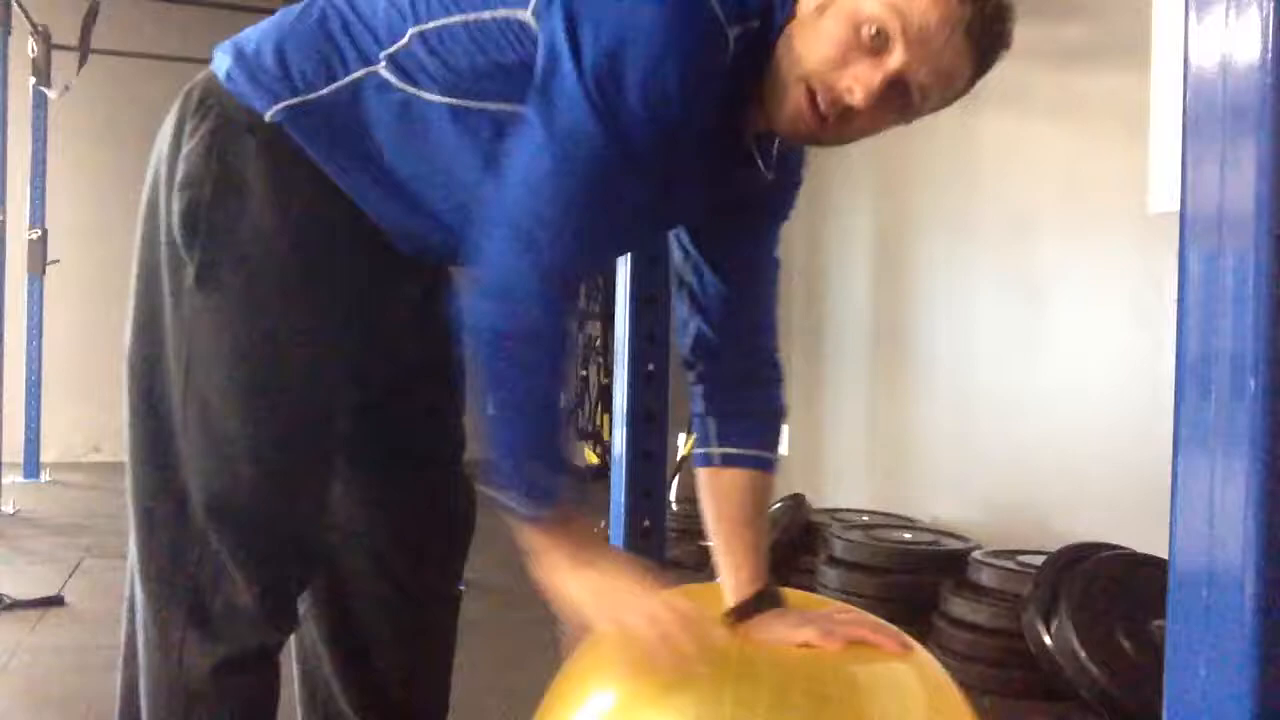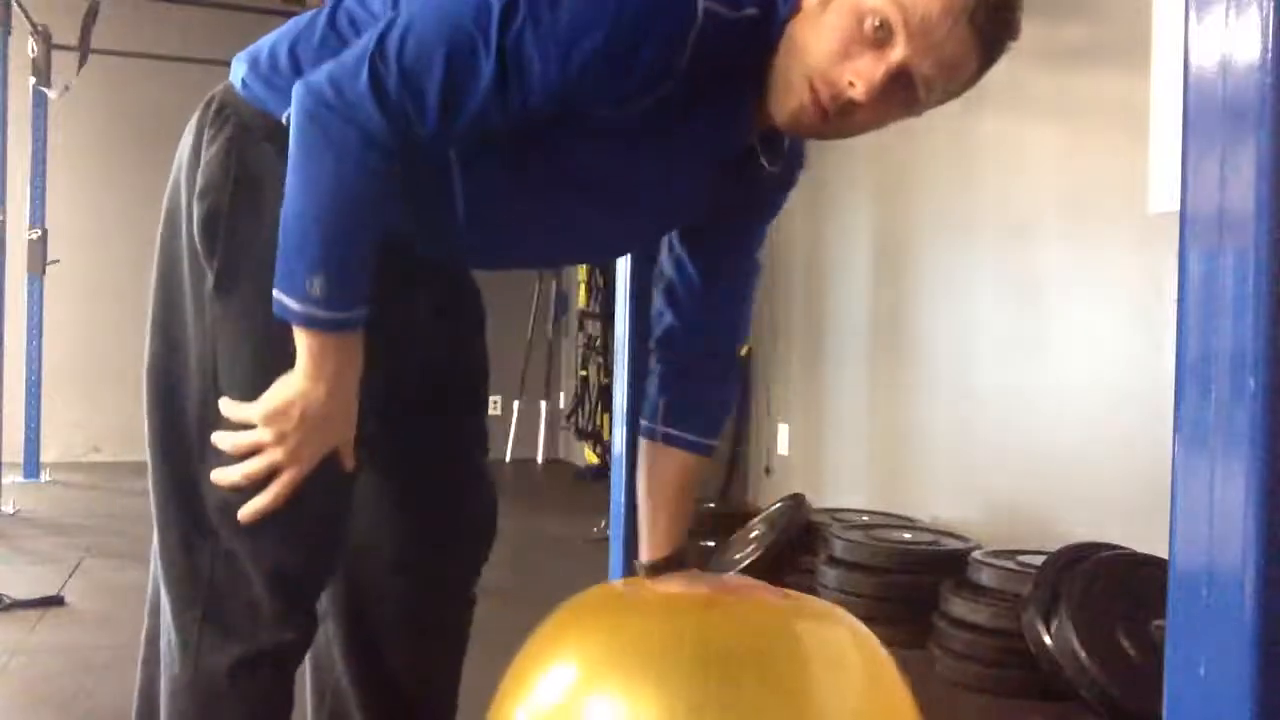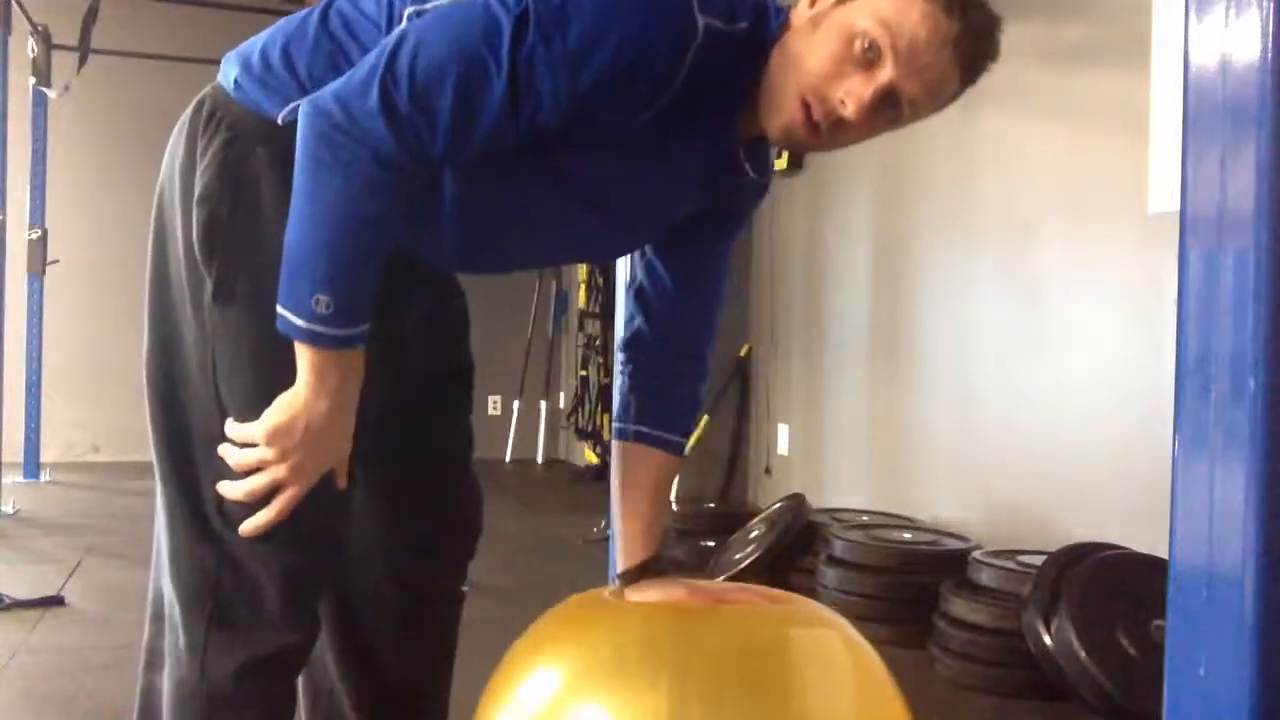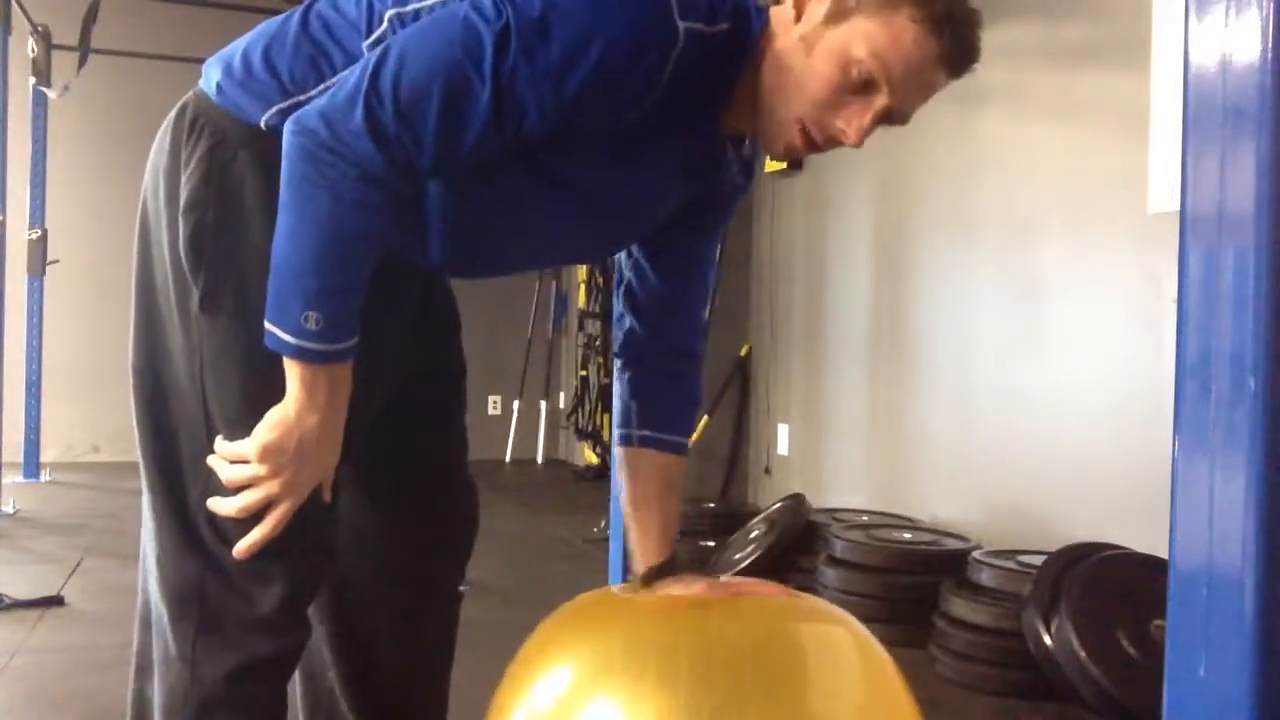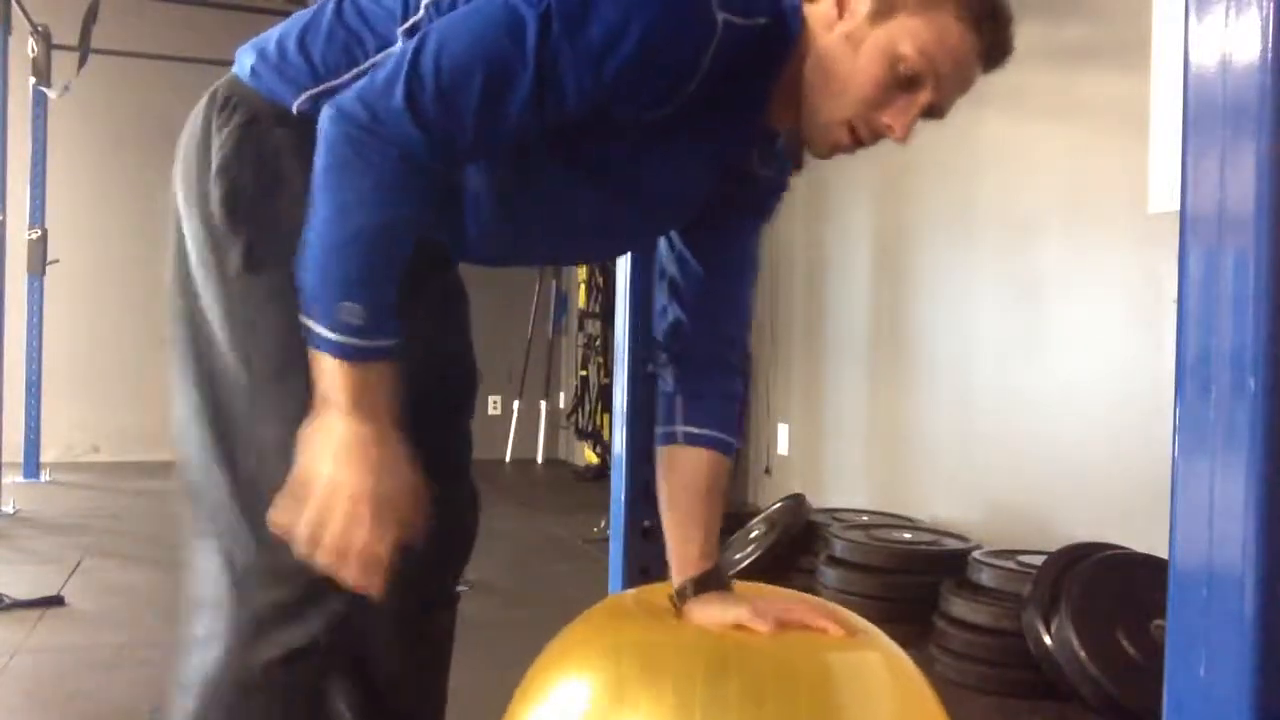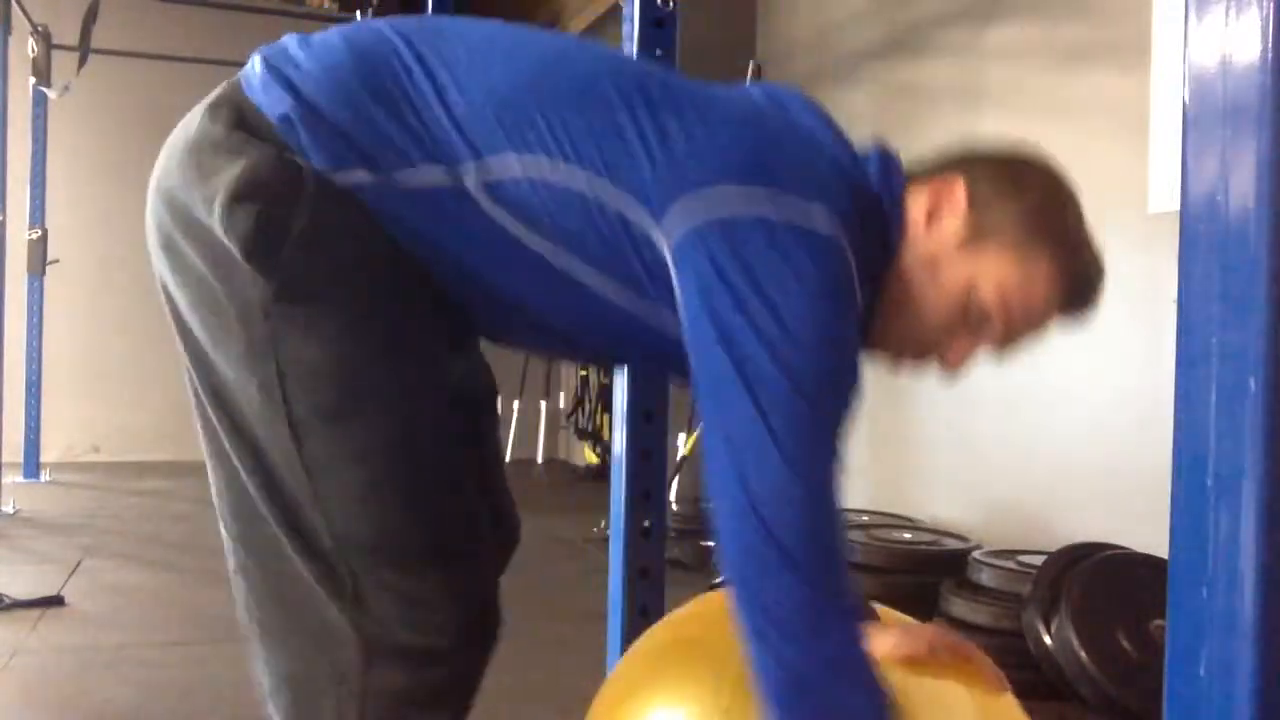
dt=0.5s
person 1, frame 1
left shoulder: (761, 162)
left elbow: (732, 360)
right elbow: (516, 292)
left wrist: (751, 600)
right wrist: (560, 544)
left hip: (389, 229)
right hip: (260, 155)
left knee: (396, 553)
right knee: (235, 557)
person 1, frame 2
left shoulder: (762, 159)
left elbow: (697, 348)
right elbow: (348, 104)
left wrist: (659, 568)
right wrist: (328, 372)
left hip: (408, 241)
right hip: (279, 159)
left knee: (429, 544)
right knee: (258, 565)
person 1, frame 3
left shoulder: (733, 167)
left elbow: (666, 348)
right elbow: (357, 124)
left wrist: (637, 571)
right wrist: (328, 388)
left hip: (393, 243)
right hip: (267, 161)
left knee: (416, 543)
right knee: (258, 559)
person 1, frame 4
left shoulder: (719, 159)
left elbow: (661, 346)
right elbow: (341, 141)
left wrist: (656, 571)
right wrist: (315, 403)
left hip: (385, 243)
right hip: (251, 166)
left knee: (412, 546)
right knee: (244, 565)
person 1, frame 5
left shoulder: (751, 158)
left elbow: (703, 354)
right elbow: (378, 134)
left wrist: (697, 585)
right wrist: (353, 416)
left hip: (405, 224)
right hip: (278, 152)
left knee: (413, 561)
right knee: (311, 560)
person 1, frame 6
left shoulder: (815, 210)
right shoulder: (790, 260)
left elbow: (763, 455)
right elbow: (790, 590)
left wrist: (844, 630)
left hip: (366, 208)
right hip: (268, 178)
left knee: (459, 553)
right knee: (395, 607)
